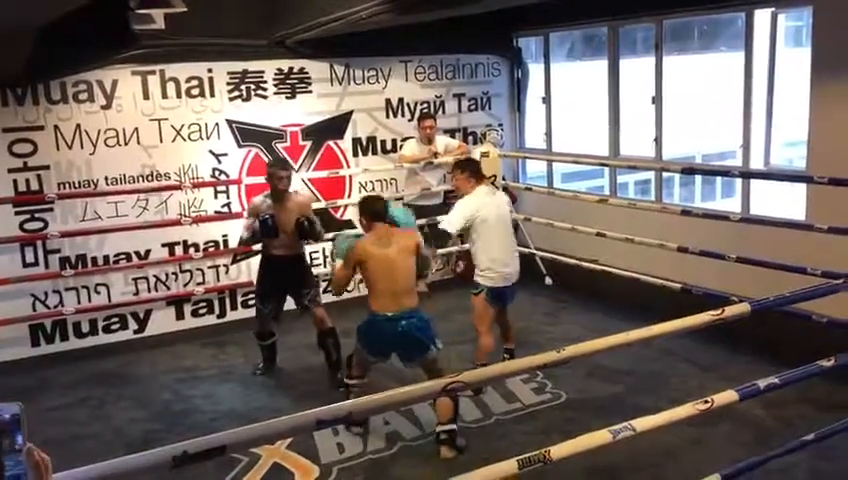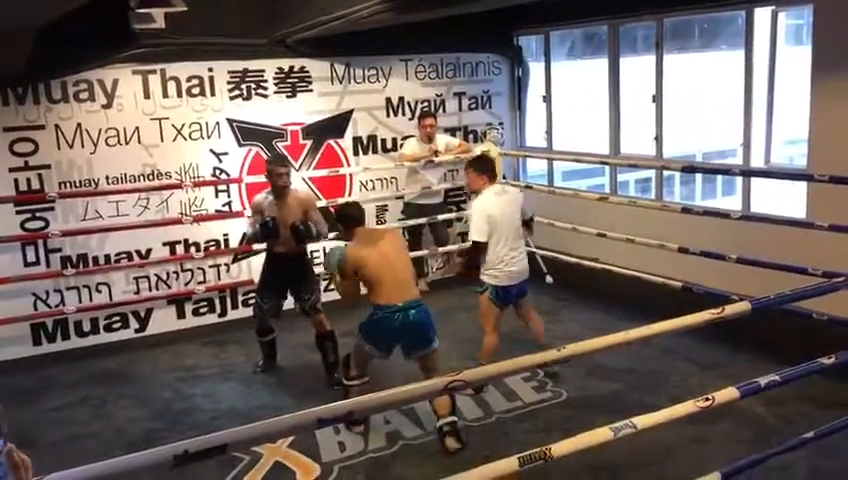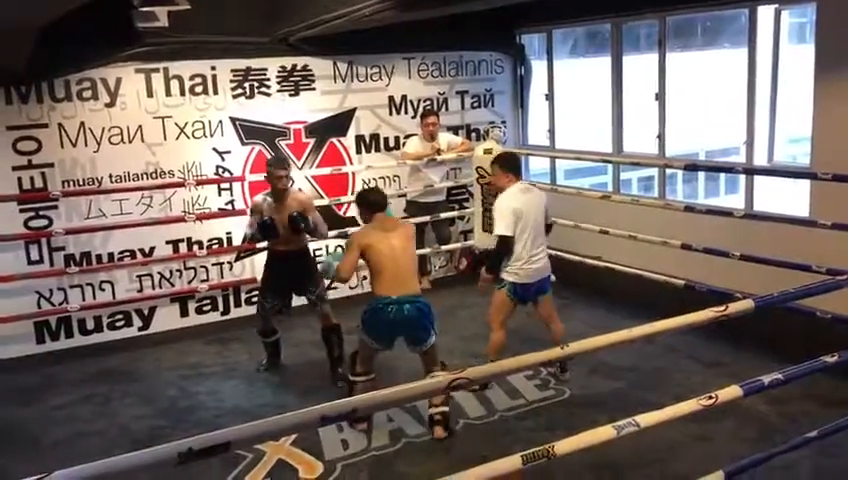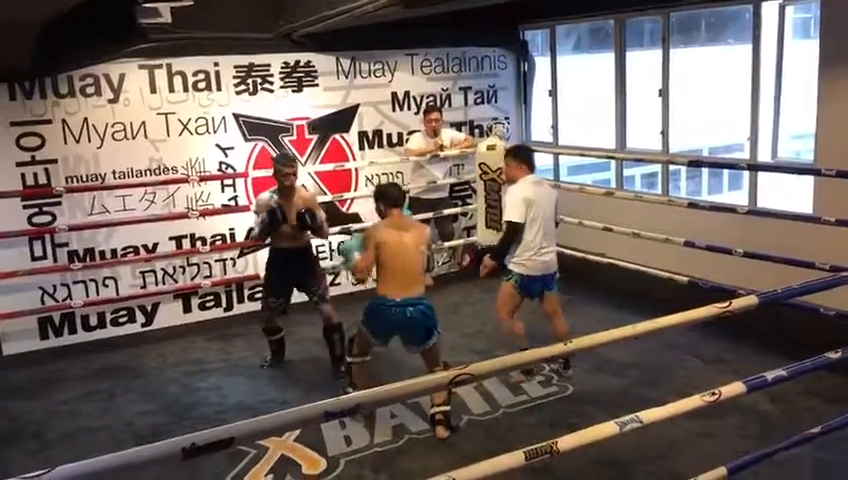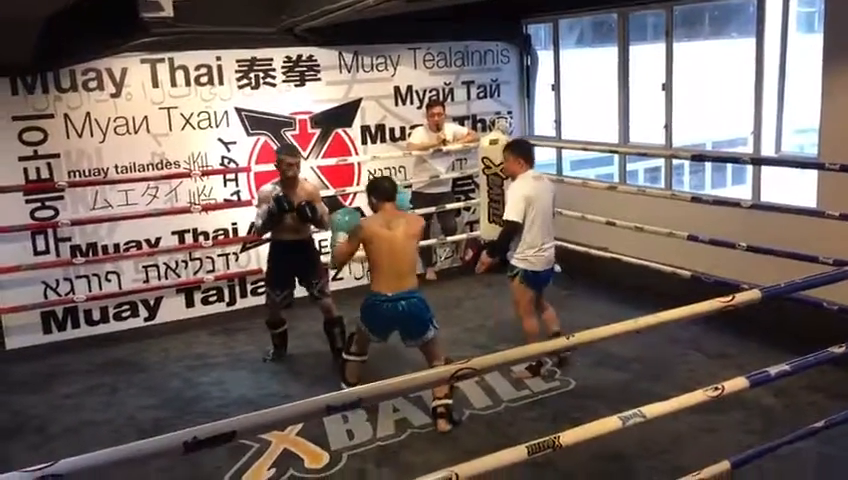
dt=0.2s
person 1, frame 1
left shoulder: (358, 246)
right shoulder: (411, 236)
left elbow: (337, 288)
right elbow: (425, 267)
left wrist: (340, 259)
left hip: (379, 323)
right hip: (412, 320)
left knee: (357, 366)
right knee: (440, 378)
left ankle: (354, 418)
right ankle: (447, 440)
person 1, frame 2
left shoulder: (348, 254)
right shoulder: (394, 234)
left elbow: (350, 298)
left wrist: (336, 275)
left hip: (385, 316)
right hip: (417, 312)
left knee: (355, 365)
right knee: (434, 375)
left ankle: (355, 418)
right ankle: (450, 433)
person 1, frame 3
left shoulder: (361, 236)
right shoulder: (409, 229)
left elbow: (343, 275)
left wrist: (330, 268)
left hip: (383, 308)
right hip: (416, 305)
left knee: (363, 361)
right knee: (433, 365)
left ankle: (359, 417)
right ankle: (440, 422)
person 1, frame 4
left shoulder: (375, 231)
right shoulder: (425, 230)
left elbow: (361, 274)
left wrist: (353, 256)
left hip: (385, 308)
right hip: (419, 308)
left knee: (358, 347)
right knee: (436, 365)
right ankle: (441, 421)
person 1, frame 5
left shoulder: (364, 225)
right shoulder: (417, 222)
left elbow: (337, 261)
left wrist: (340, 233)
left hip: (379, 303)
right hip: (411, 302)
left knee: (356, 345)
right knee: (436, 359)
right ankle: (442, 414)
person 2, frame 1
left shoulder: (471, 204)
right shoulder: (500, 196)
left elbow: (444, 232)
left hip: (491, 276)
right hip: (510, 271)
left knee: (483, 328)
right knee: (502, 316)
right ankle: (509, 358)
person 2, frame 2
left shoulder: (481, 206)
right shoulder: (514, 194)
left elbow: (478, 247)
right elbow: (528, 223)
left wrist: (467, 267)
left hip: (496, 276)
right hip: (520, 268)
left knee: (490, 329)
right knee: (530, 317)
person 2, frame 3
left shoulder: (505, 202)
right shoulder: (538, 194)
left elbow: (504, 244)
right elbow: (547, 227)
left wrist: (490, 270)
left hip: (516, 274)
right hip: (541, 269)
left knee: (496, 324)
right knee: (551, 318)
right ankle: (562, 365)
person 2, frame 4
left shoulder: (516, 192)
right shoulder: (549, 189)
left elbow: (512, 231)
left wrist: (493, 257)
left hip: (523, 266)
right hip: (548, 262)
left knee: (506, 314)
right knee: (555, 314)
right ankle: (565, 361)
person 2, frame 5
left shoulder: (518, 188)
right shoulder: (546, 183)
left elbow: (511, 228)
left wrist: (491, 253)
left hip: (525, 261)
right hip: (546, 256)
left knee: (526, 313)
right knee: (541, 304)
left ankle: (537, 362)
right ankle: (560, 347)
person 3, frame 1
left shoulder: (302, 202)
right shoulder: (257, 205)
left elbow: (320, 235)
right elbow: (244, 240)
left wrist: (314, 231)
right wrist: (258, 232)
left hip: (297, 264)
right hip: (270, 266)
left knee: (320, 316)
right knee: (263, 321)
left ankle: (336, 369)
right ankle: (269, 360)
person 3, frame 2
left shoulder: (304, 199)
right shoulder: (259, 202)
left elbow: (324, 230)
right elbow: (249, 237)
left wrist: (311, 232)
right wrist: (260, 233)
left hip: (299, 262)
right hip: (274, 263)
left knee: (318, 318)
right knee: (261, 317)
left ankle: (333, 370)
right ankle: (269, 358)
person 3, frame 3
left shoulder: (303, 200)
right shoulder: (259, 203)
left elbow: (323, 231)
right elbow: (250, 235)
left wrist: (308, 227)
right wrist: (258, 233)
left hip: (302, 260)
right hip: (276, 262)
left knee: (325, 312)
right knee: (264, 316)
left ankle: (337, 365)
right ankle: (273, 357)
person 3, frame 4
left shoulder: (308, 197)
right shoulder: (264, 200)
left elbow: (325, 232)
right elbow: (256, 238)
left wrist: (314, 224)
right wrist: (267, 224)
left hip: (304, 257)
right hip: (278, 259)
left knee: (327, 312)
right knee: (269, 315)
left ankle: (340, 362)
right ankle: (277, 353)
person 3, frame 5
left shoulder: (310, 190)
right shoulder: (266, 192)
left elbow: (326, 224)
right elbow: (259, 230)
left wrist: (314, 217)
right wrist: (272, 214)
left hip: (306, 249)
right hip: (279, 251)
left knee: (326, 304)
right knee: (274, 307)
left ankle: (341, 354)
right ankle: (279, 347)
person 4, frame 1
left shoulder: (443, 141)
right shoulder: (411, 144)
left elbow: (466, 149)
right elbow: (402, 161)
left wrist: (446, 157)
right wrist: (427, 156)
left hip: (437, 203)
right hip: (413, 204)
left knee: (442, 241)
person 4, frame 2
left shoulder: (443, 140)
right shoulder: (411, 143)
left elbow: (466, 147)
right elbow: (402, 159)
left wrist: (447, 155)
right wrist: (427, 154)
left hip: (437, 201)
right hip: (414, 202)
left knee: (443, 240)
right knee: (415, 243)
right ankle: (421, 277)
person 4, frame 3
left shoulder: (446, 138)
right shoulder: (414, 141)
left elbow: (468, 145)
right elbow: (405, 157)
left wrist: (449, 153)
right wrist: (429, 153)
left hip: (439, 199)
right hip: (416, 200)
left knee: (445, 238)
right knee: (418, 242)
right ankle: (423, 276)
person 4, frame 4
left shoulder: (449, 134)
right shoulder: (417, 137)
left elbow: (471, 142)
right elbow: (408, 154)
left wrist: (452, 149)
right wrist: (433, 149)
left hip: (441, 195)
right hip: (419, 196)
left knee: (447, 235)
person 4, frame 5
left shoulder: (452, 128)
right shoulder: (419, 131)
left elbow: (474, 136)
right elbow: (410, 148)
left wrist: (456, 143)
right wrist: (435, 143)
left hip: (444, 190)
right hip: (421, 191)
left knee: (450, 228)
right knee: (423, 232)
right ankle: (429, 267)
